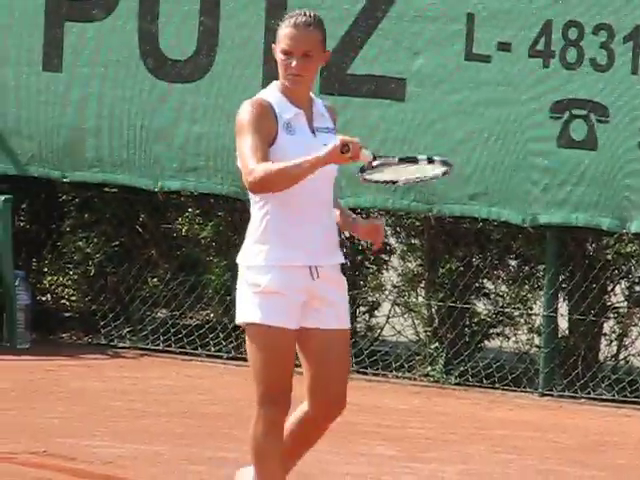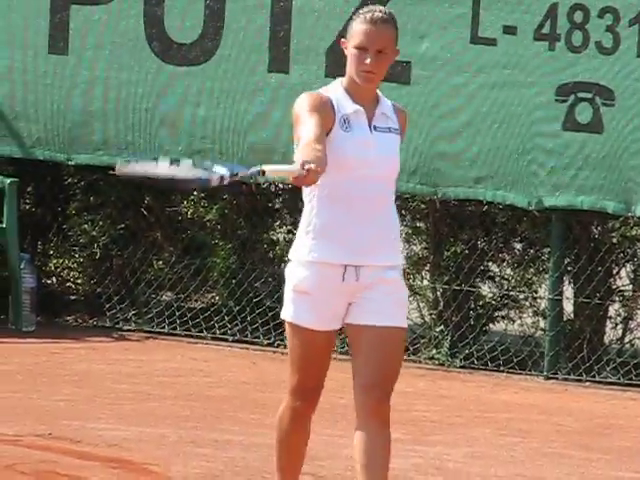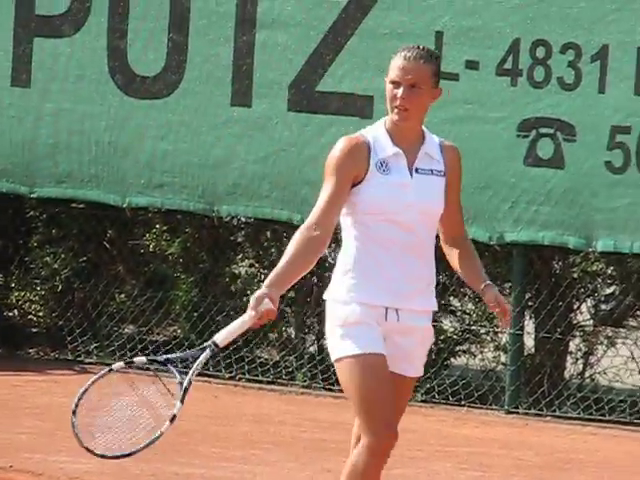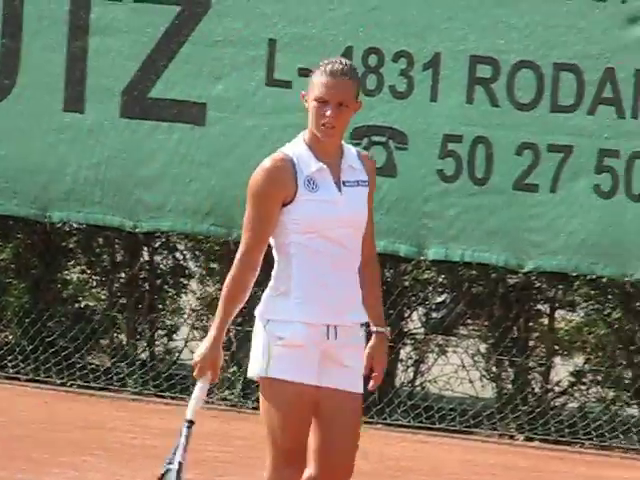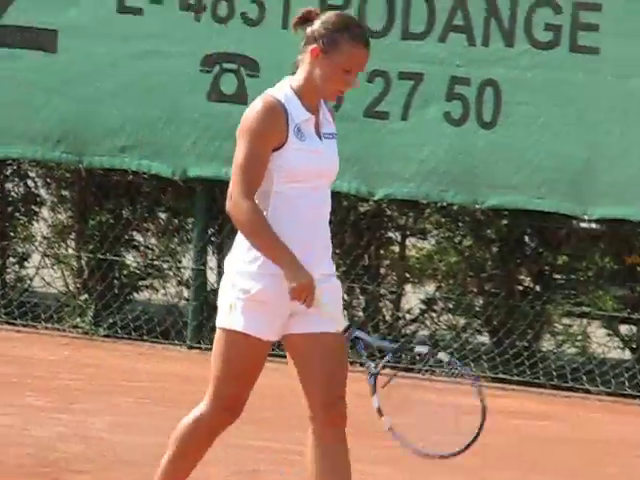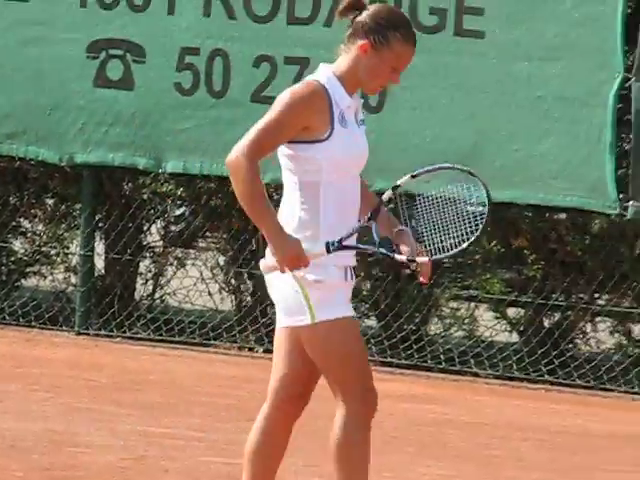
dt=0.4s
person 1, frame 1
left shoulder: (327, 115)
right shoulder: (258, 110)
right elbow: (257, 178)
left wrist: (356, 226)
right wrist: (323, 157)
left hip: (325, 273)
right hip: (271, 271)
left knee: (330, 402)
right knee: (273, 405)
person 1, frame 2
left shoulder: (397, 118)
right shoulder: (315, 104)
right elbow: (312, 154)
right wrist: (308, 165)
left hip: (383, 273)
right hip: (319, 267)
left knee: (374, 405)
right knee: (302, 398)
person 1, frame 3
left shoulder: (447, 157)
right shoulder: (354, 150)
left elbow: (454, 239)
right elbow: (317, 228)
left wrist: (487, 288)
right wrist: (272, 289)
left hip: (413, 317)
right hip: (356, 309)
left knee: (369, 439)
right knee: (378, 438)
person 1, frame 4
left shoulder: (363, 167)
right shoulder: (279, 170)
right elbow: (248, 259)
left wrist: (378, 328)
right wrist: (215, 335)
left hip: (344, 336)
right hip: (288, 329)
person 1, frame 5
left shoulder: (325, 118)
right shoulder: (268, 114)
right elbow: (239, 202)
right wrist: (290, 269)
left hip: (313, 285)
right hip: (260, 279)
left knee: (332, 415)
right knee: (221, 410)
person 1, frame 6
left shoulder: (350, 104)
right shoulder: (309, 96)
right elbow: (240, 161)
left wrist: (401, 237)
right wrist: (278, 238)
left hip: (327, 270)
right hip: (305, 274)
left knee: (286, 404)
right knee: (360, 400)
